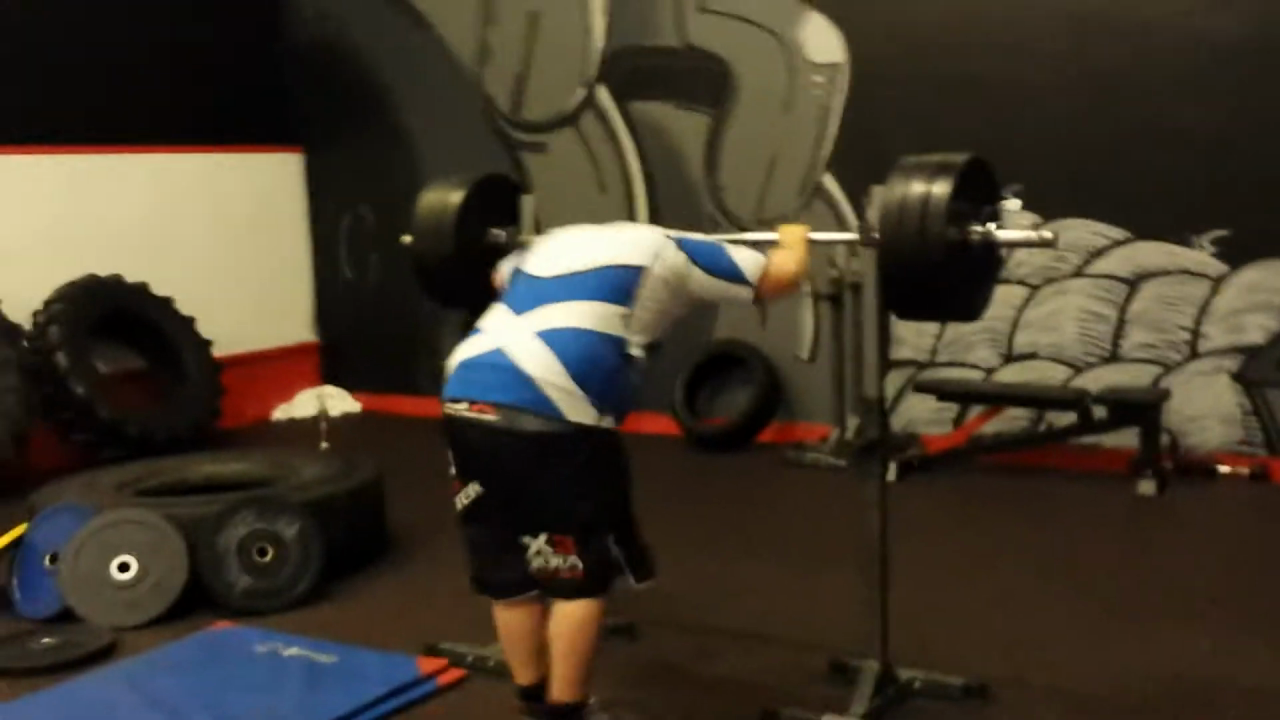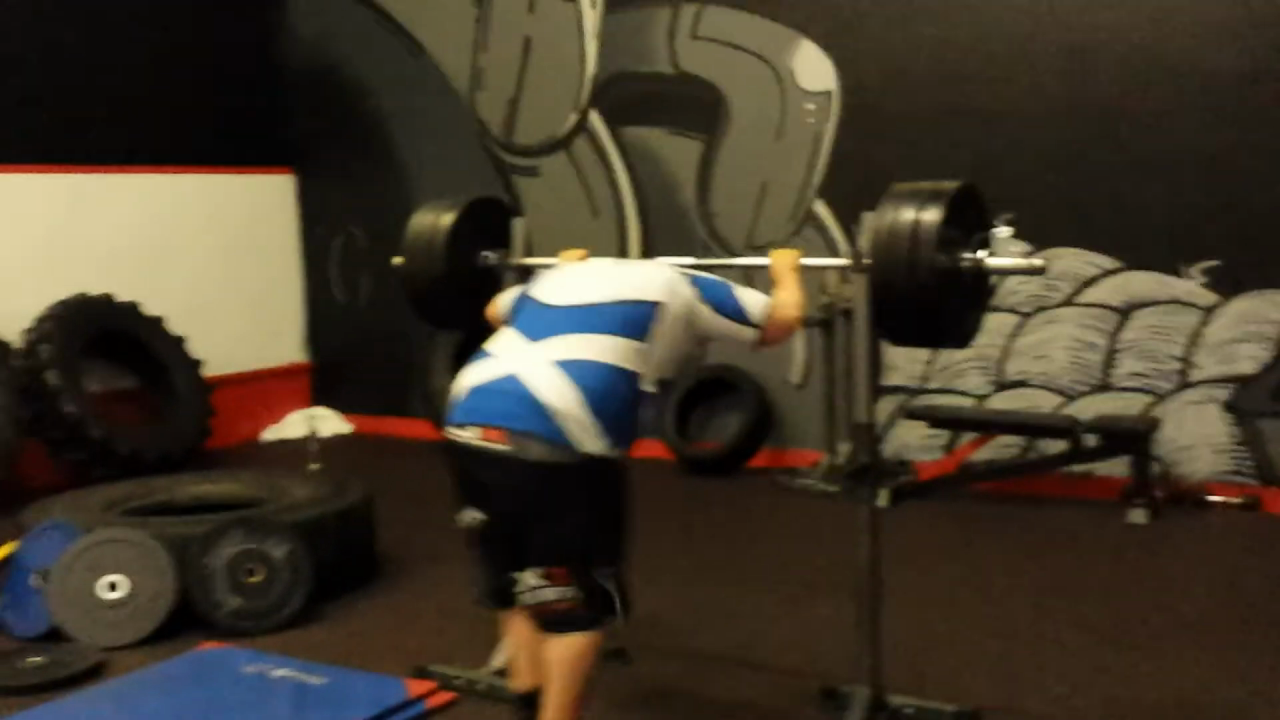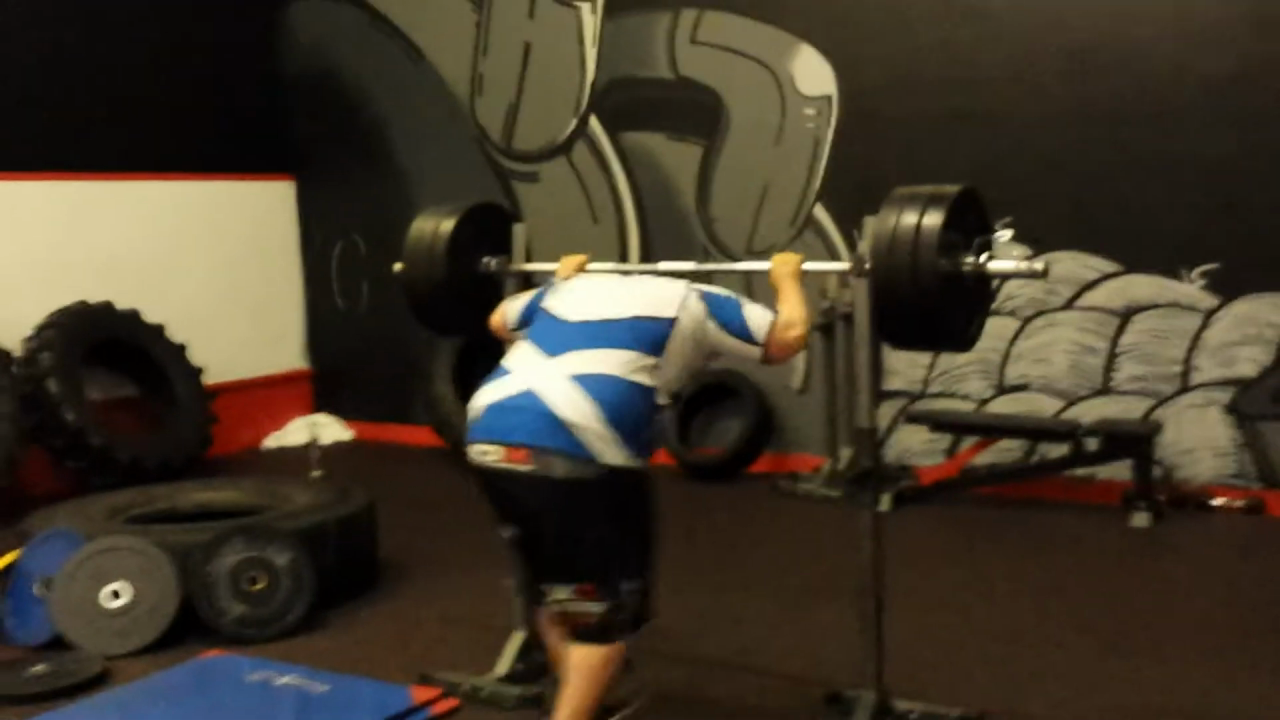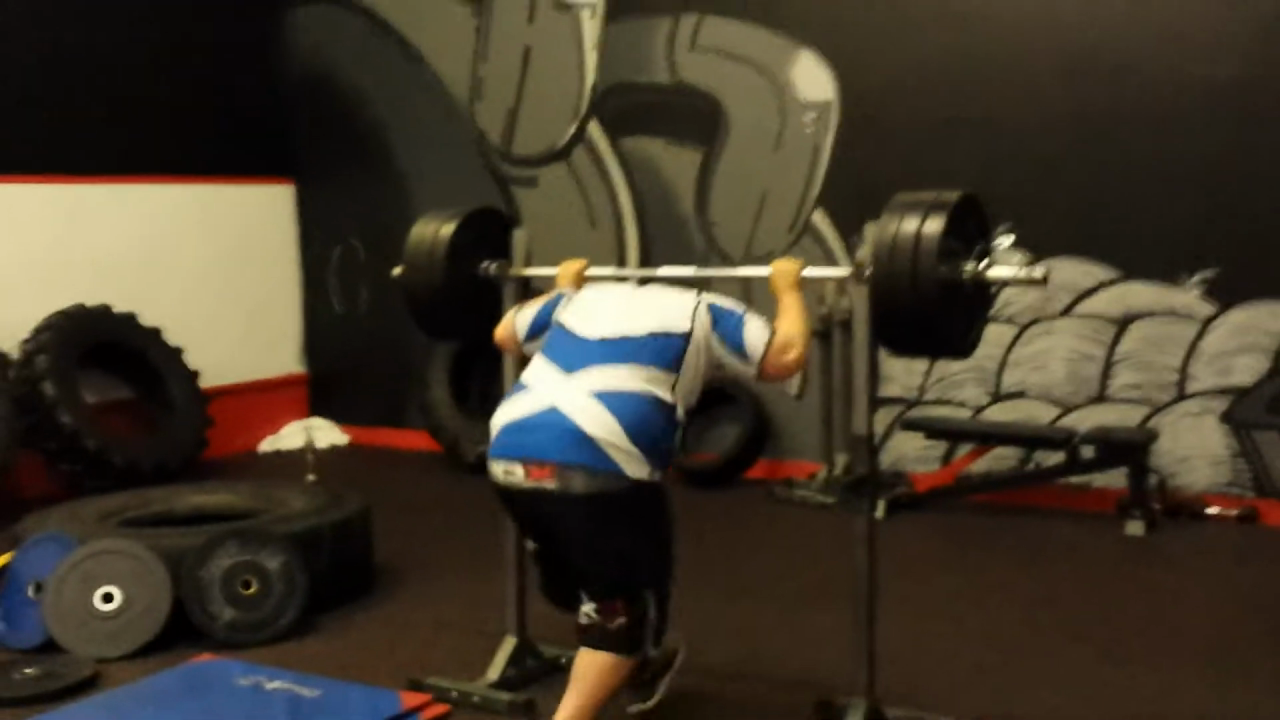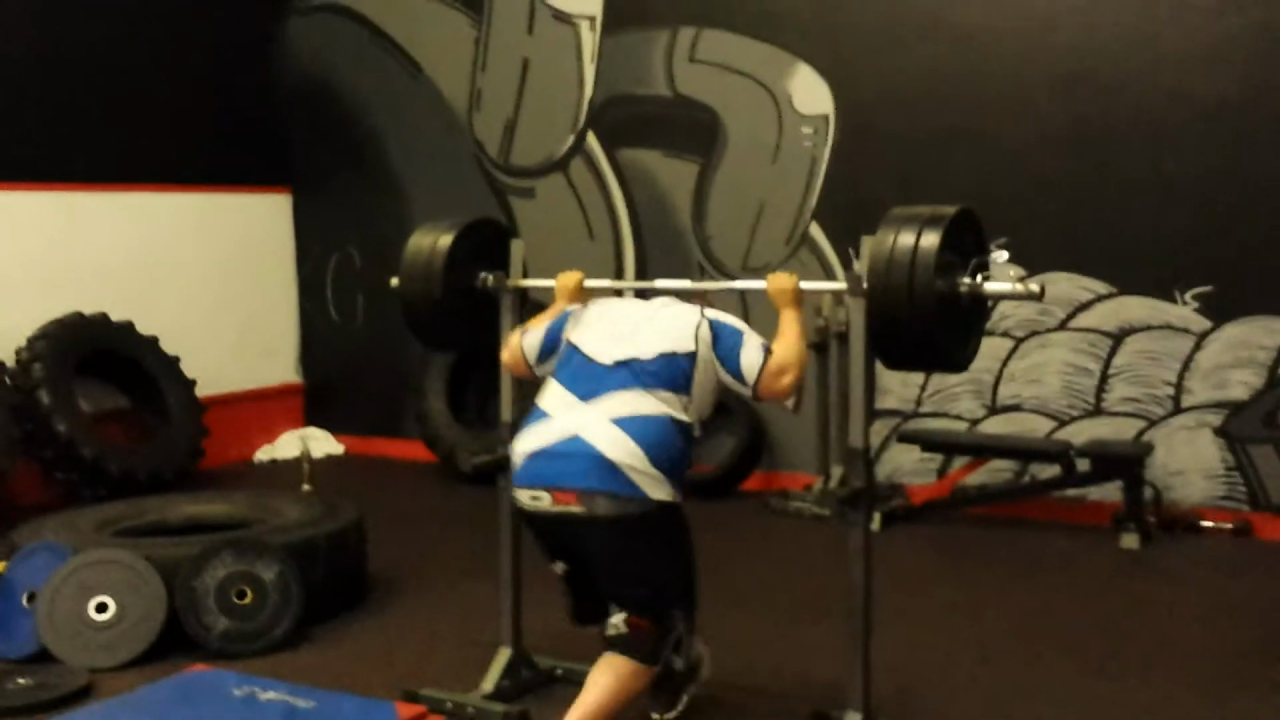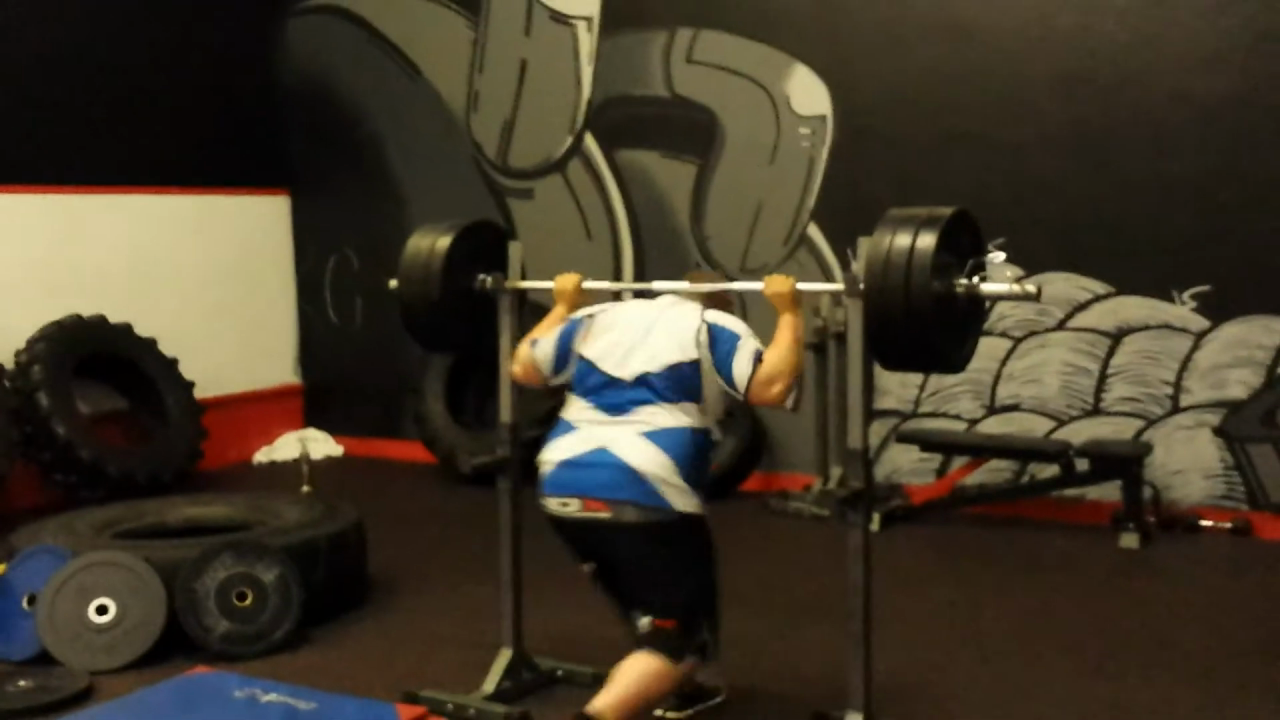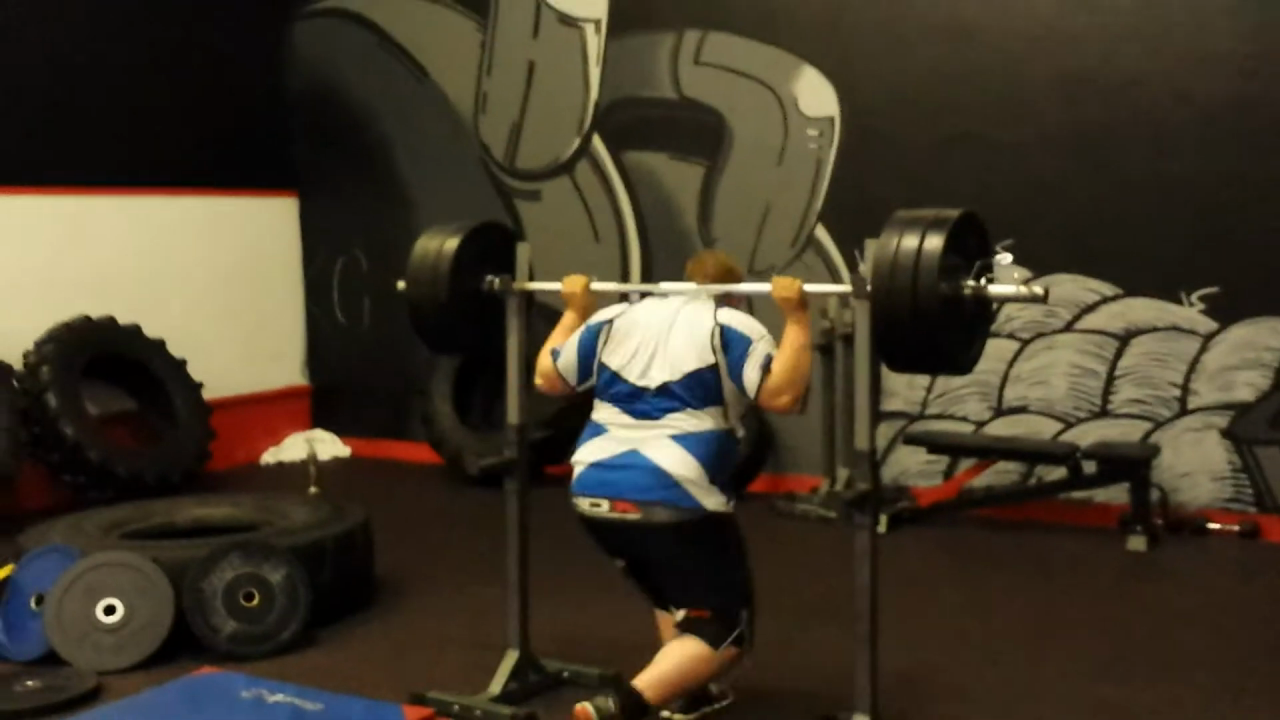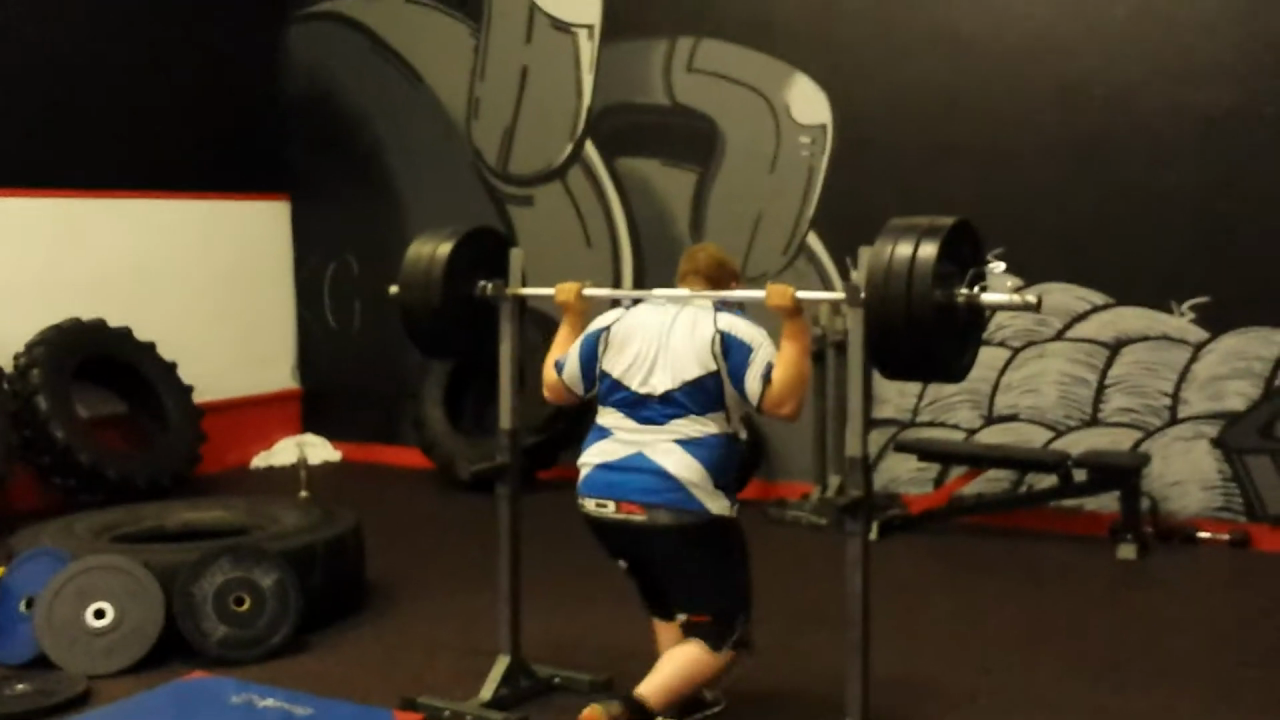
dt=0.1s
person 1, frame 1
left shoulder: (563, 238)
right shoulder: (670, 250)
left elbow: (504, 280)
right elbow: (778, 277)
right wrist: (792, 243)
left hip: (465, 398)
right hip: (551, 410)
left knee: (508, 567)
right knee: (585, 565)
person 1, frame 2
left shoulder: (572, 274)
right shoulder: (681, 289)
left elbow: (497, 311)
right elbow: (782, 320)
right wrist: (786, 273)
left hip: (470, 422)
right hip: (557, 437)
left knee: (518, 578)
right knee: (579, 597)
person 1, frame 3
left shoulder: (580, 285)
right shoulder: (697, 302)
left elbow: (500, 323)
right elbow: (788, 335)
right wrist: (787, 281)
left hip: (491, 438)
right hip: (577, 452)
left knee: (554, 584)
right knee: (604, 602)
person 1, frame 4
left shoulder: (587, 297)
right shoulder: (704, 314)
left elbow: (506, 334)
right elbow: (785, 357)
left wrist: (563, 287)
right wrist: (787, 289)
left hip: (511, 454)
right hip: (596, 466)
left knee: (580, 587)
right knee: (624, 613)
left ankle: (640, 672)
person 1, frame 5
left shoulder: (592, 311)
right shoulder: (714, 327)
left elbow: (513, 358)
right elbow: (779, 379)
left wrist: (564, 302)
right wrist: (790, 308)
left hip: (535, 480)
right hip: (620, 489)
left knee: (618, 605)
right knee: (646, 637)
left ankle: (667, 682)
person 1, frame 6
left shoulder: (597, 317)
right shoulder: (715, 327)
left elbow: (524, 368)
right elbow: (770, 387)
left wrist: (563, 306)
right wrist: (788, 310)
left hip: (563, 489)
right hip: (644, 498)
left knee: (647, 603)
right knee: (680, 638)
person 1, frame 7
left shoulder: (615, 317)
right shoulder: (730, 326)
left elbow: (548, 377)
right elbow: (782, 392)
left wrist: (575, 309)
right wrist: (796, 314)
left hip: (595, 494)
right hip: (676, 501)
left knee: (674, 595)
right knee: (722, 631)
person 1, frame 8
left shoulder: (613, 322)
right shoulder: (730, 331)
left elbow: (554, 388)
right elbow: (784, 402)
left wrist: (571, 315)
right wrist: (793, 321)
left hip: (601, 495)
right hip: (681, 503)
left knee: (670, 600)
right knee: (719, 635)
